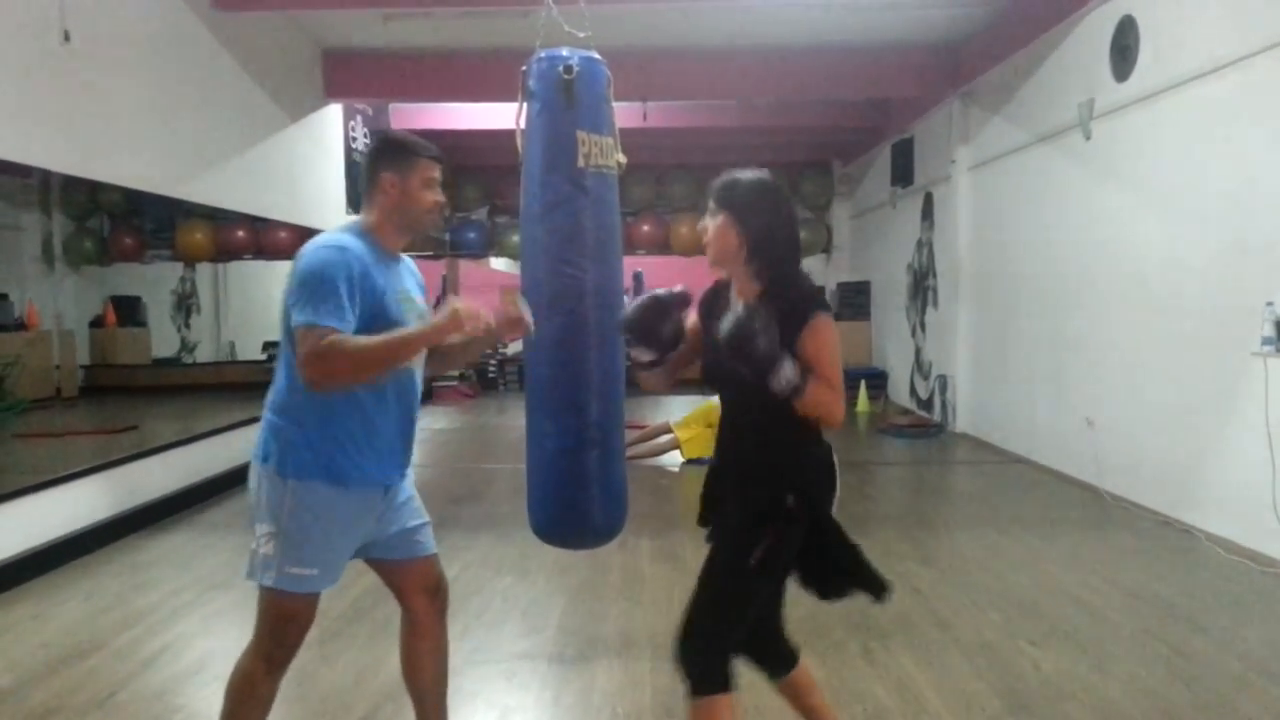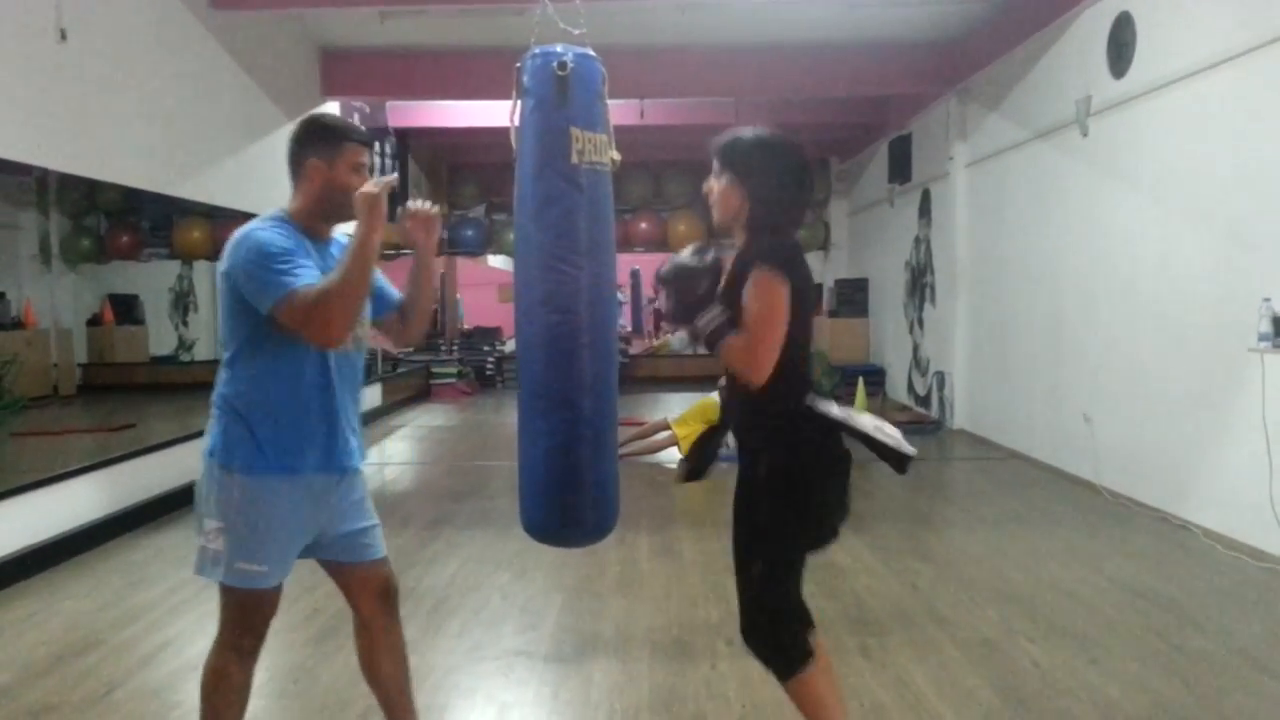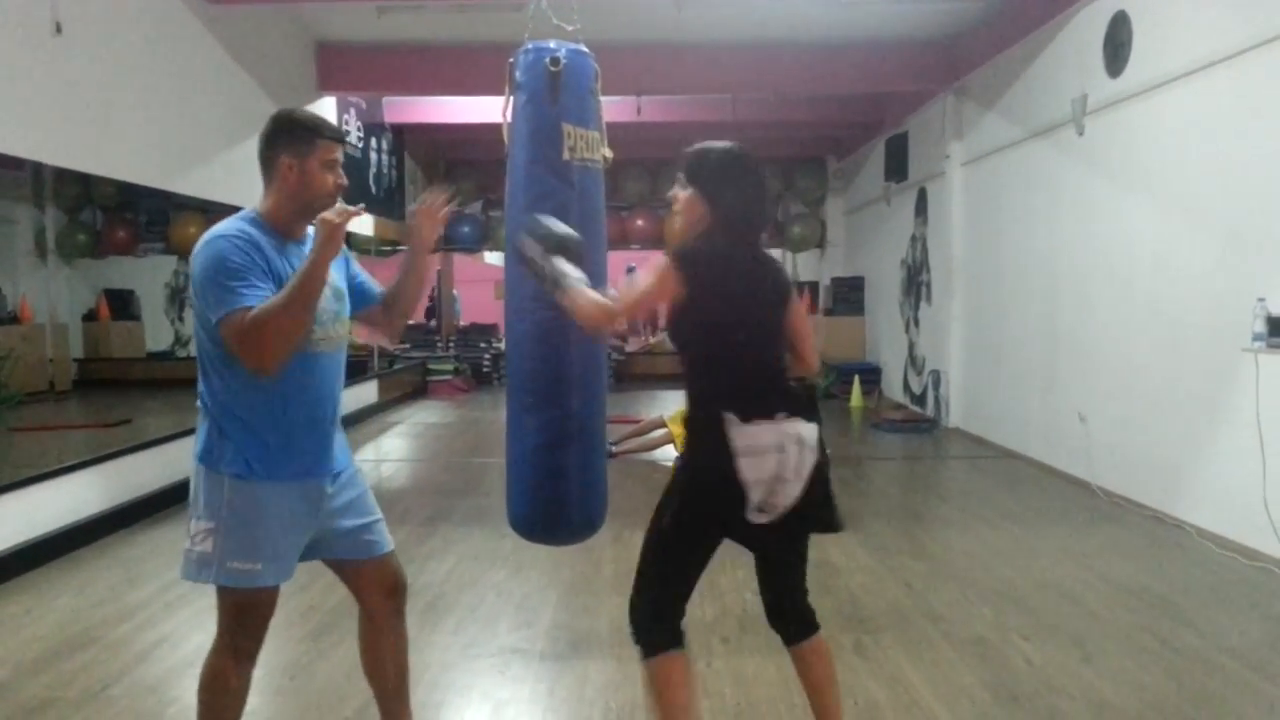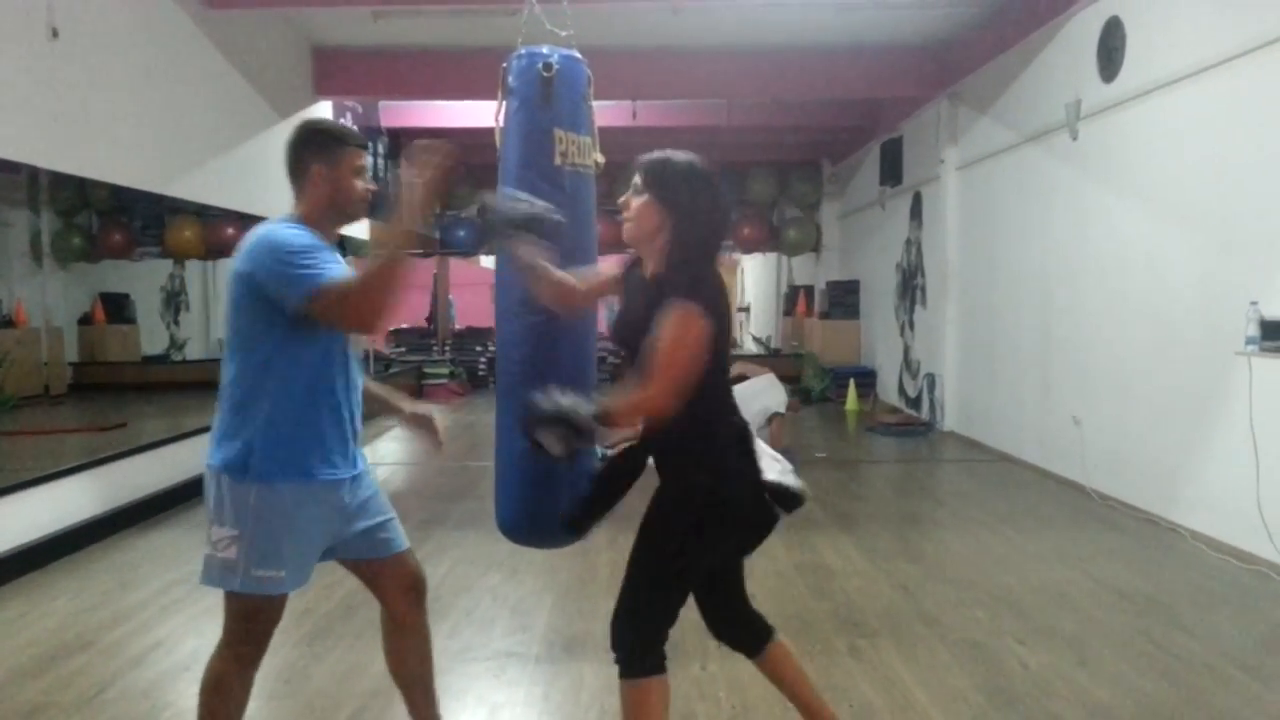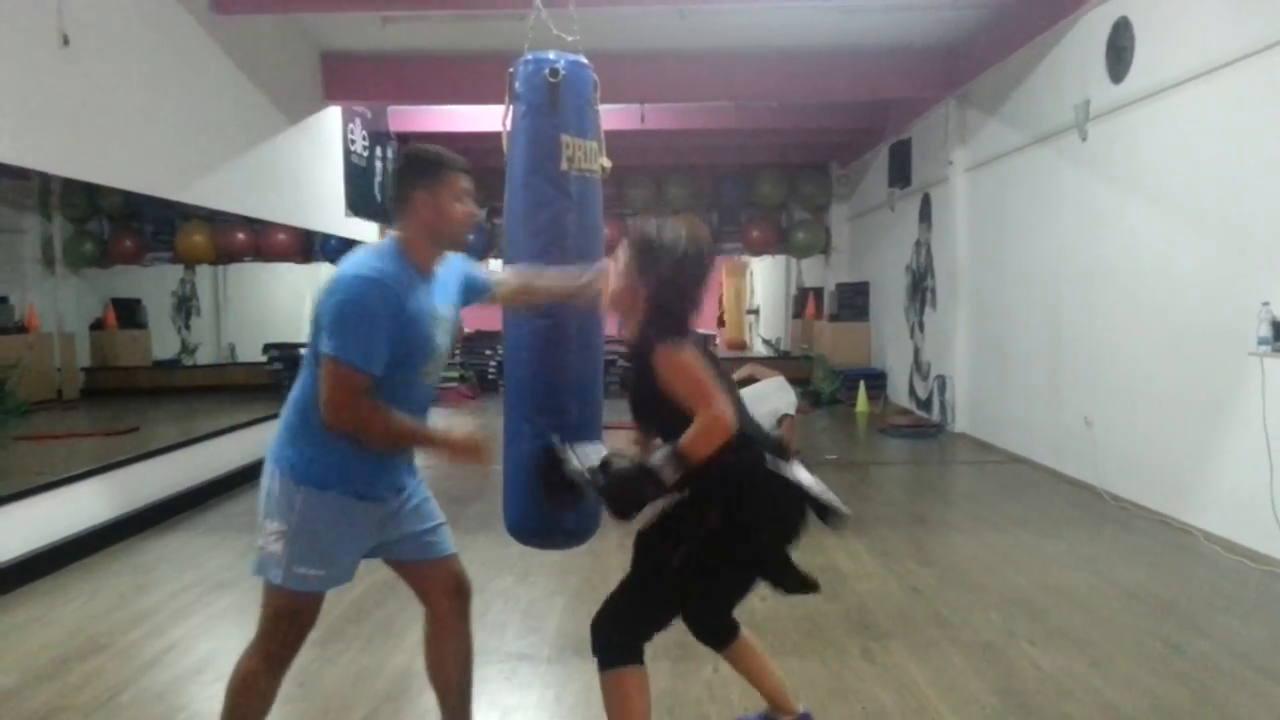
dt=0.3s
person 1, frame 1
left shoulder: (402, 268)
right shoulder: (332, 258)
left elbow: (414, 357)
right elbow: (321, 366)
left wrist: (482, 334)
right wrist: (431, 328)
left hip: (383, 476)
right hip: (308, 474)
left knee: (428, 597)
right knee: (280, 635)
person 1, frame 2
left shoulder: (342, 248)
right shoulder: (261, 244)
left elbow: (408, 331)
right elbow: (325, 327)
left wrist: (425, 252)
right wrist: (370, 234)
left hip: (337, 468)
right hip: (258, 471)
left knee: (378, 597)
right knee: (244, 629)
person 1, frame 3
left shoulder: (327, 247)
right shoulder: (229, 247)
left elbow: (389, 321)
right elbow: (260, 351)
left wrist: (418, 250)
right wrist: (319, 257)
left hip: (331, 466)
right hip: (249, 475)
left knee: (386, 590)
right knee: (242, 631)
person 1, frame 4
left shoulder: (318, 250)
right shoulder: (277, 247)
right elbow: (364, 312)
left wrist: (401, 405)
right wrist: (408, 216)
left hip: (339, 469)
right hip: (265, 477)
left knee: (405, 588)
right knee: (249, 634)
person 1, frame 5
left shoulder: (445, 269)
right shoulder: (367, 283)
left elbow: (516, 286)
right elbow: (341, 409)
left wrist: (598, 281)
right wrist: (440, 439)
left hip: (390, 479)
right hip: (320, 481)
left knee: (450, 594)
right knee: (281, 634)
person 2, frame 1
left shoulder: (801, 304)
right shoulder: (717, 301)
left elbow: (831, 410)
right elbow: (660, 377)
left wrist: (773, 366)
right wrist: (654, 346)
left hip: (788, 489)
right hip: (740, 483)
left knee: (702, 641)
right knee: (757, 634)
person 2, frame 2
left shoulder: (767, 258)
right shoulder: (762, 254)
left elbow: (756, 367)
left wrist: (697, 309)
right wrist: (699, 303)
left hip: (783, 452)
right hip: (793, 445)
left knee: (768, 623)
right knee: (779, 602)
person 2, frame 3
left shoulder: (692, 262)
right shoulder: (769, 270)
left elbow: (599, 315)
right elbow: (808, 361)
left wrist: (549, 264)
left hip: (721, 451)
right hip: (780, 452)
left knee: (653, 610)
right knee: (790, 606)
person 2, frame 4
left shoulder: (688, 288)
right shoulder: (641, 273)
left elbow: (652, 400)
right elbow: (571, 294)
right wrist: (522, 244)
left hip: (703, 470)
right hip: (693, 467)
left knee: (637, 628)
right knee: (729, 617)
person 2, frame 5
left shoulder: (663, 342)
right shoulder: (653, 338)
left elbow: (719, 422)
right elbow: (656, 431)
left wrist: (652, 476)
left hip: (739, 502)
right hip: (737, 496)
left knee: (617, 629)
right knee: (703, 614)
